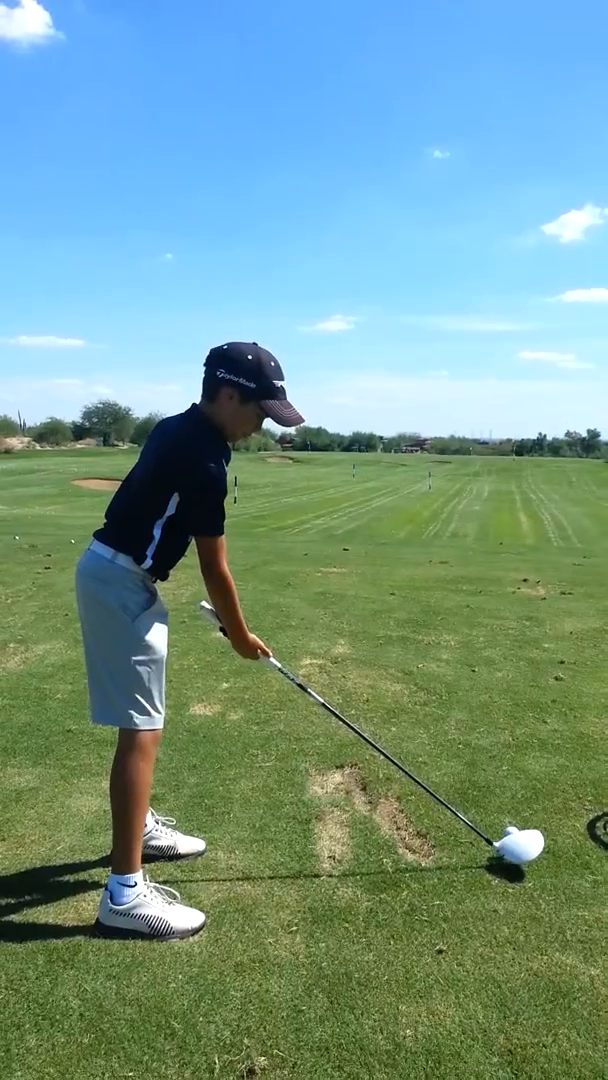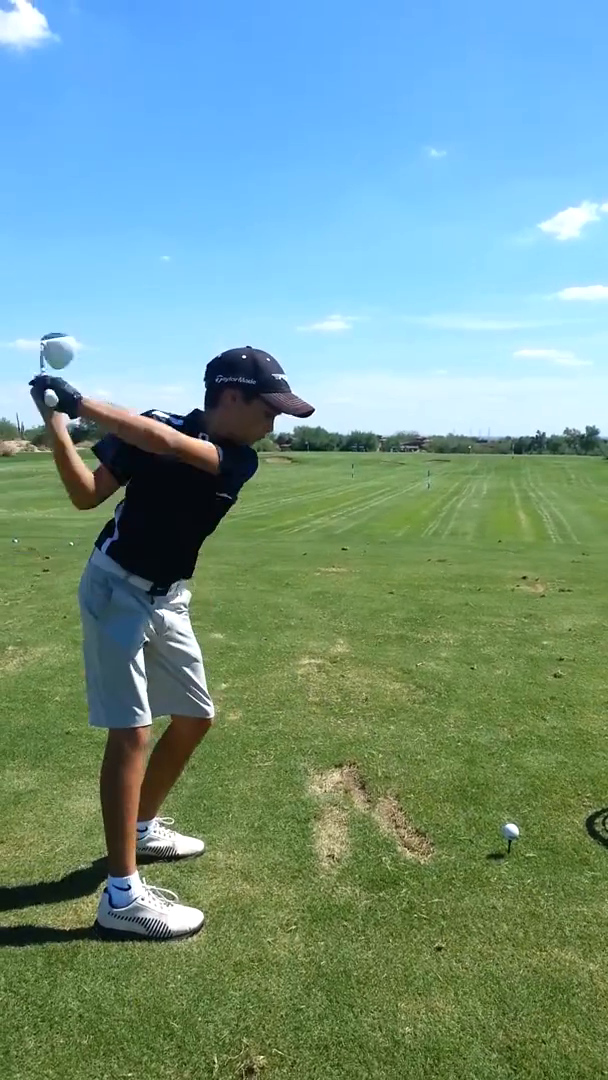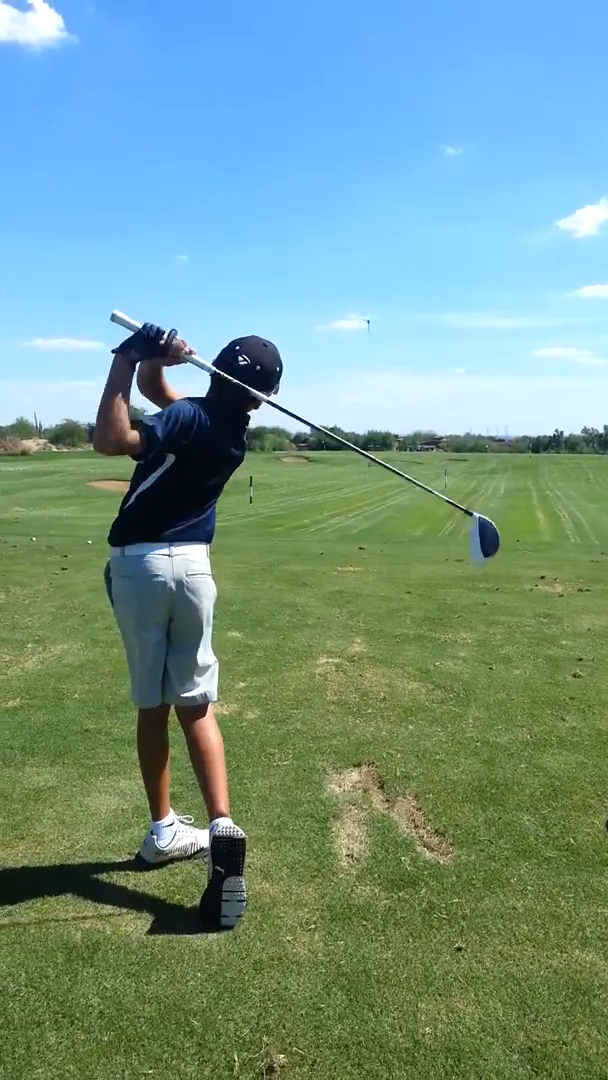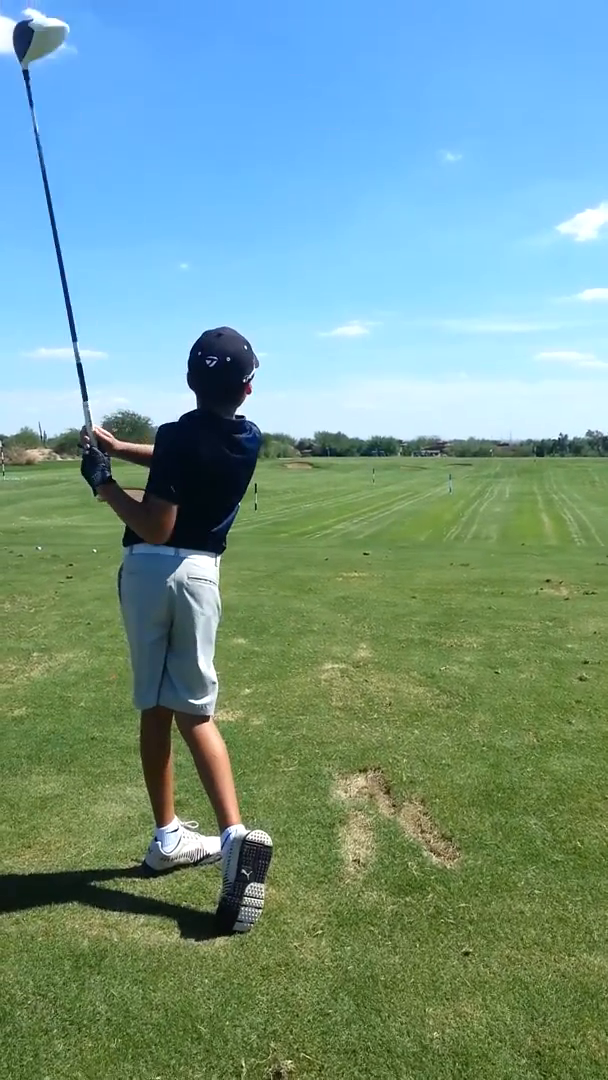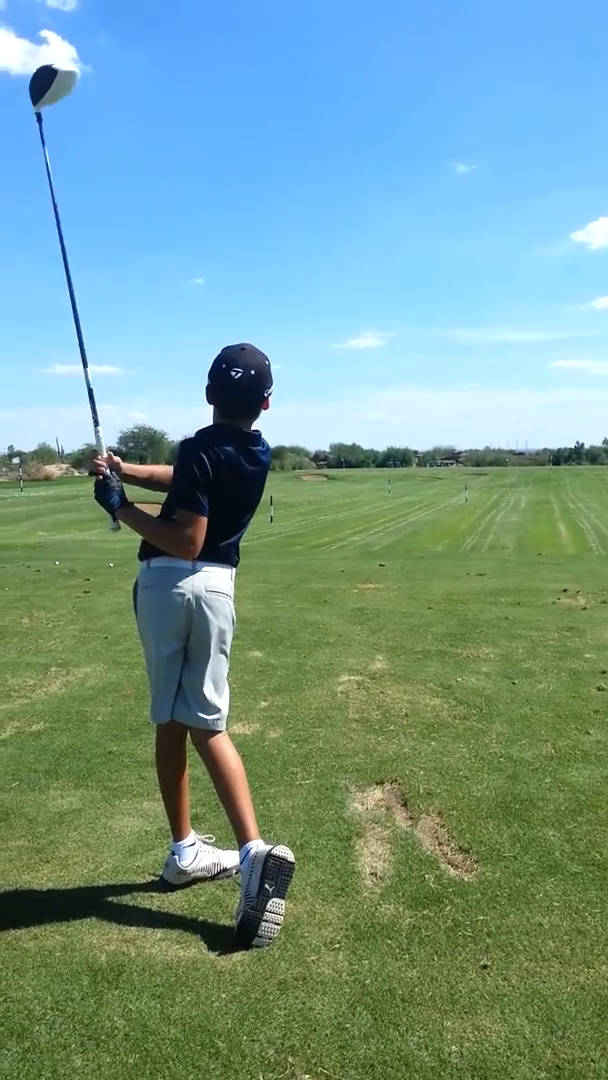
dt=1s
person 1, frame 1
left shoulder: (178, 429)
right shoulder: (202, 462)
right elbow: (214, 567)
right wrist: (239, 635)
left hip: (114, 570)
right hip: (123, 583)
left knee: (145, 715)
right knee: (141, 728)
left ankle: (140, 825)
right ankle: (124, 893)
person 1, frame 2
left shoulder: (240, 460)
right shoulder: (155, 425)
left elbow: (174, 449)
right elbow: (86, 492)
left wrist: (83, 403)
right wrist: (56, 417)
left hip: (168, 597)
right hip: (115, 588)
left knee: (195, 717)
right knee: (131, 730)
left ankle: (141, 827)
right ankle: (122, 895)
person 1, frame 3
left shoulder: (187, 420)
right shoulder: (234, 435)
left elbow: (109, 440)
right elbow: (162, 399)
left wrist: (130, 358)
right wrist: (150, 357)
left hip: (138, 566)
right hip: (191, 567)
left knee: (152, 705)
right knee: (195, 704)
left ankle: (163, 829)
right ankle: (221, 827)
person 1, frame 4
left shoulder: (178, 435)
right shoulder: (248, 441)
left elbow: (155, 527)
left wrist: (103, 482)
right wrist: (119, 448)
left hip: (147, 570)
right hip: (199, 575)
left knee: (155, 708)
right knee: (194, 710)
left ankle: (167, 836)
right ankle: (234, 834)
person 1, frame 5
left shoulder: (199, 449)
right shoulder: (258, 454)
left elbow: (185, 540)
left wrist: (121, 505)
right wrist: (129, 470)
left hip: (165, 584)
right hip: (215, 587)
left knee: (170, 721)
right knee: (207, 723)
left ankle: (184, 850)
right ankle: (252, 850)
